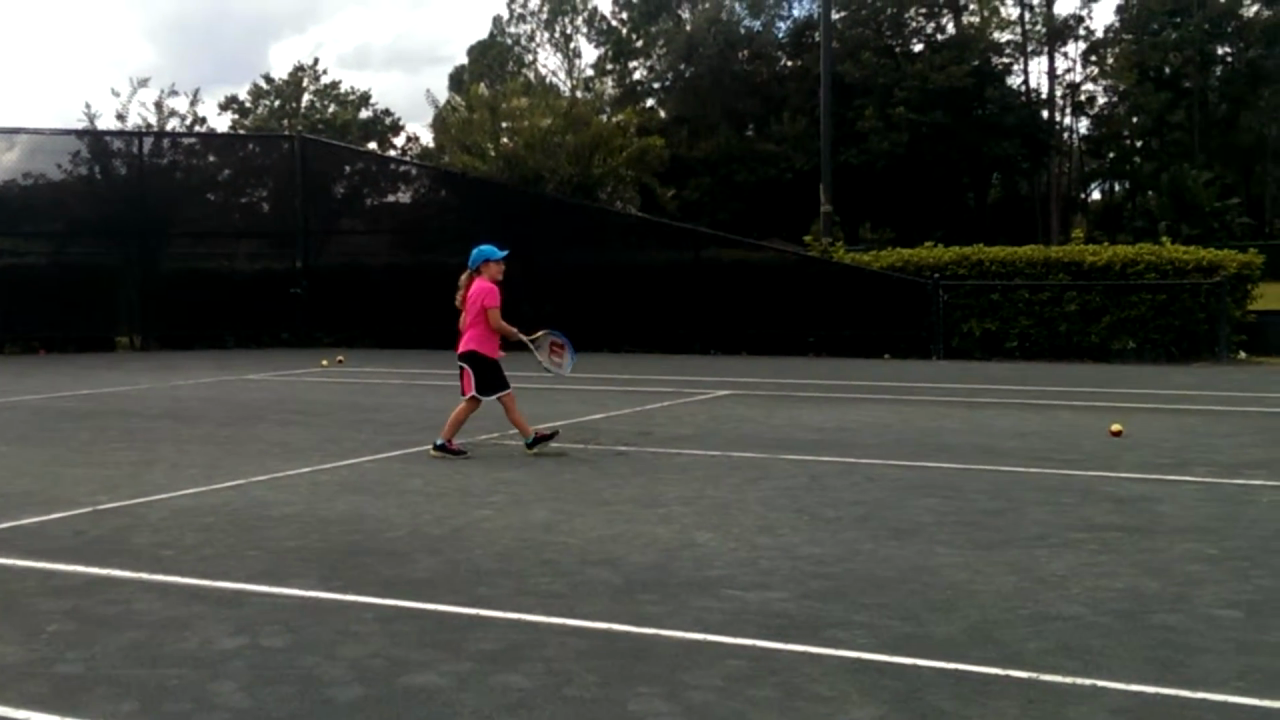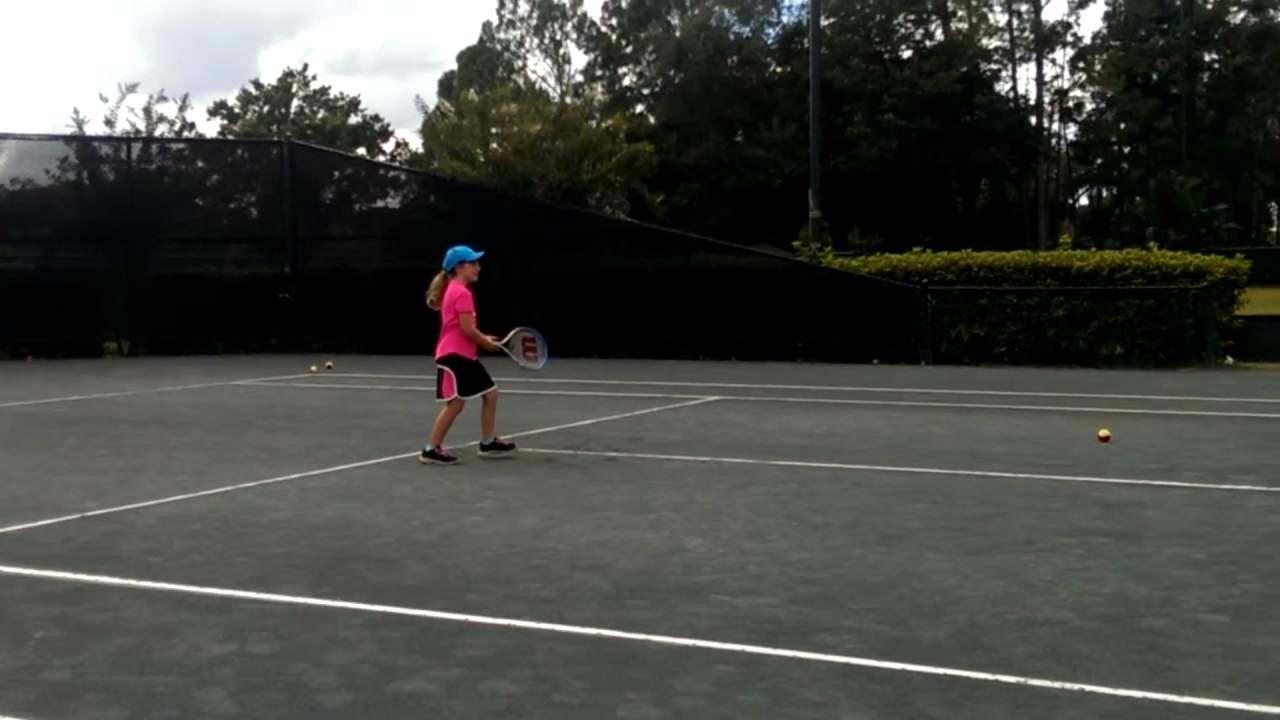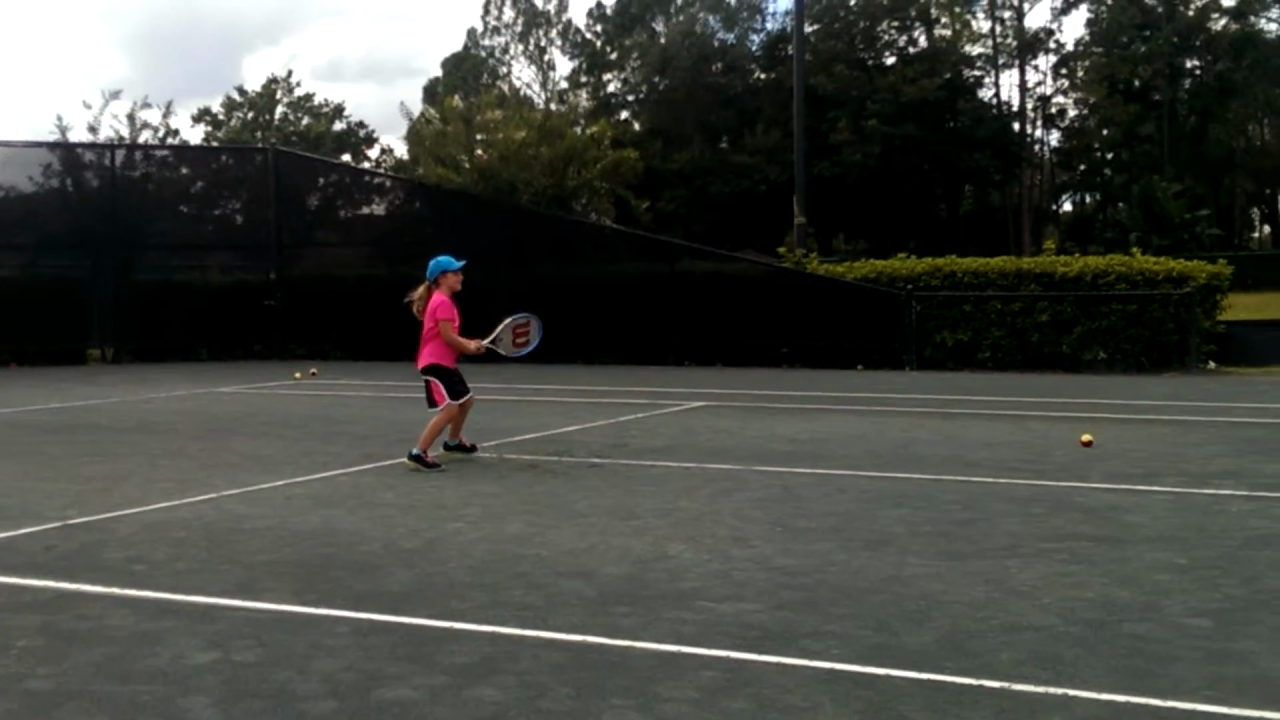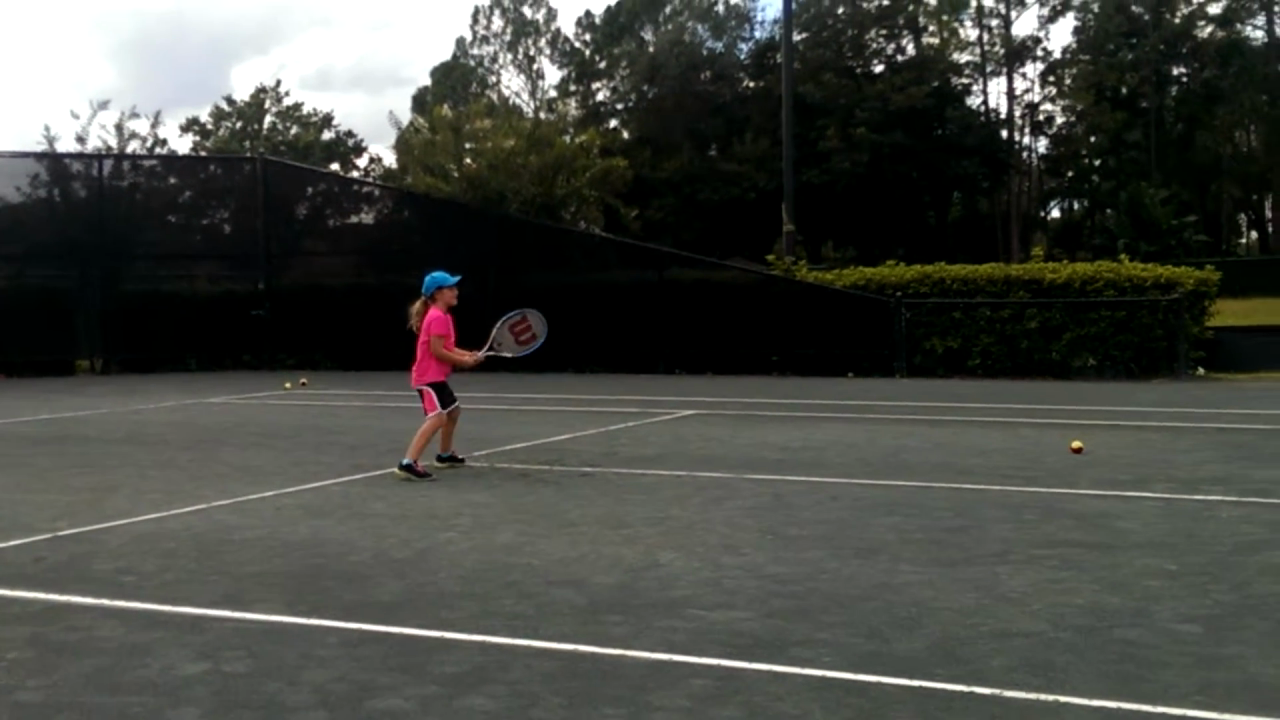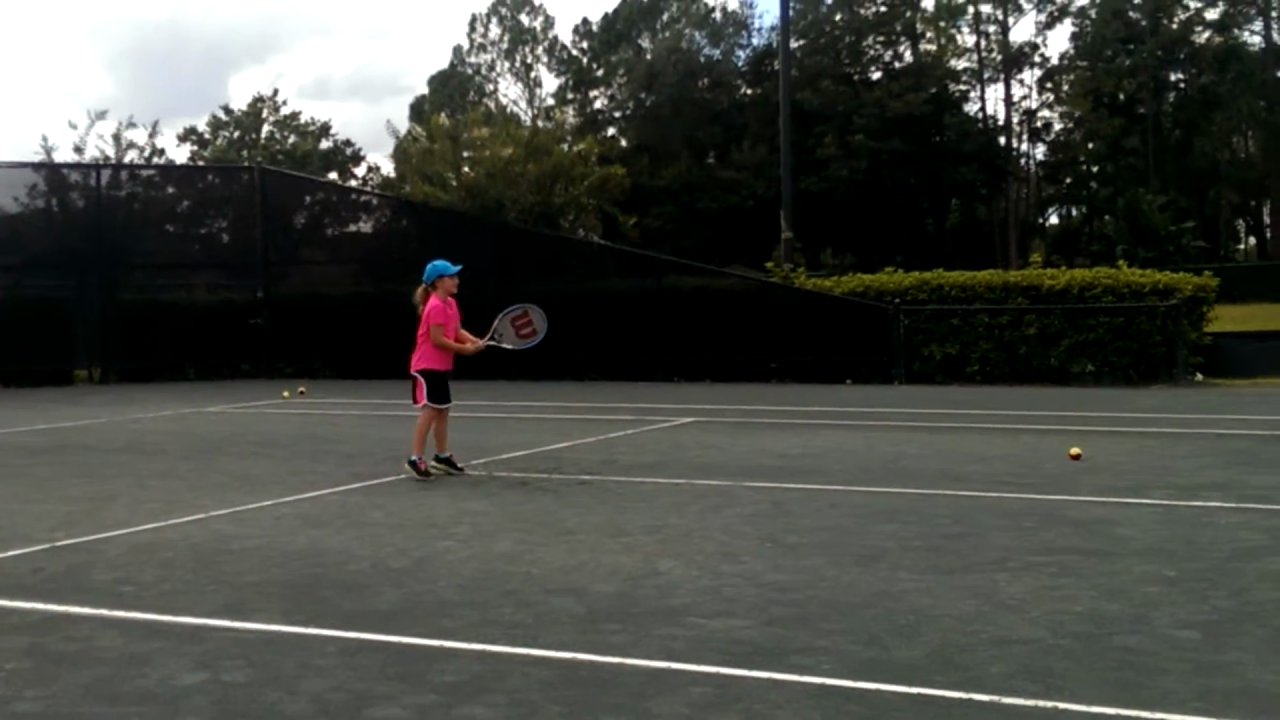
dt=0.2s
person 1, frame 1
left shoulder: (474, 288)
right shoulder: (489, 289)
left elbow: (462, 324)
right elbow: (495, 323)
right wrist: (514, 334)
left hip: (485, 354)
right hip: (476, 353)
left knee: (507, 397)
right knee: (472, 400)
left ankle: (531, 438)
right ankle: (442, 443)
person 1, frame 2
left shoulder: (452, 291)
right shoulder: (462, 293)
right elbow: (467, 328)
left wrist: (483, 340)
right wrist: (487, 343)
left hip: (465, 356)
right hip: (454, 356)
left knee: (491, 394)
right knee: (455, 403)
left ankle: (489, 442)
right ankle: (431, 450)
person 1, frame 3
left shoulder: (442, 301)
right shoulder: (443, 302)
right elbow: (447, 337)
left wrist: (469, 343)
right wrist: (469, 349)
left hip: (446, 364)
right hip: (436, 365)
left knee: (466, 401)
right knee: (449, 410)
left ankle: (453, 442)
right ankle: (418, 453)
person 1, frame 4
left shoulder: (445, 317)
right shoulder: (437, 318)
left elbow: (448, 349)
right elbow: (437, 352)
left wrist: (468, 355)
right wrist: (464, 362)
left hip: (437, 377)
right hip: (430, 378)
left knee: (453, 412)
right knee: (437, 419)
left ankle: (445, 455)
right ankle: (408, 463)
person 1, frame 5
left shoulder: (450, 303)
right shoulder: (436, 306)
left elbow: (457, 331)
right elbow: (437, 339)
left wrist: (473, 341)
right wrist: (465, 349)
left hip: (441, 367)
right hip: (427, 367)
left knee: (442, 410)
right knee: (429, 409)
left ankle: (442, 457)
right ankle: (416, 458)
